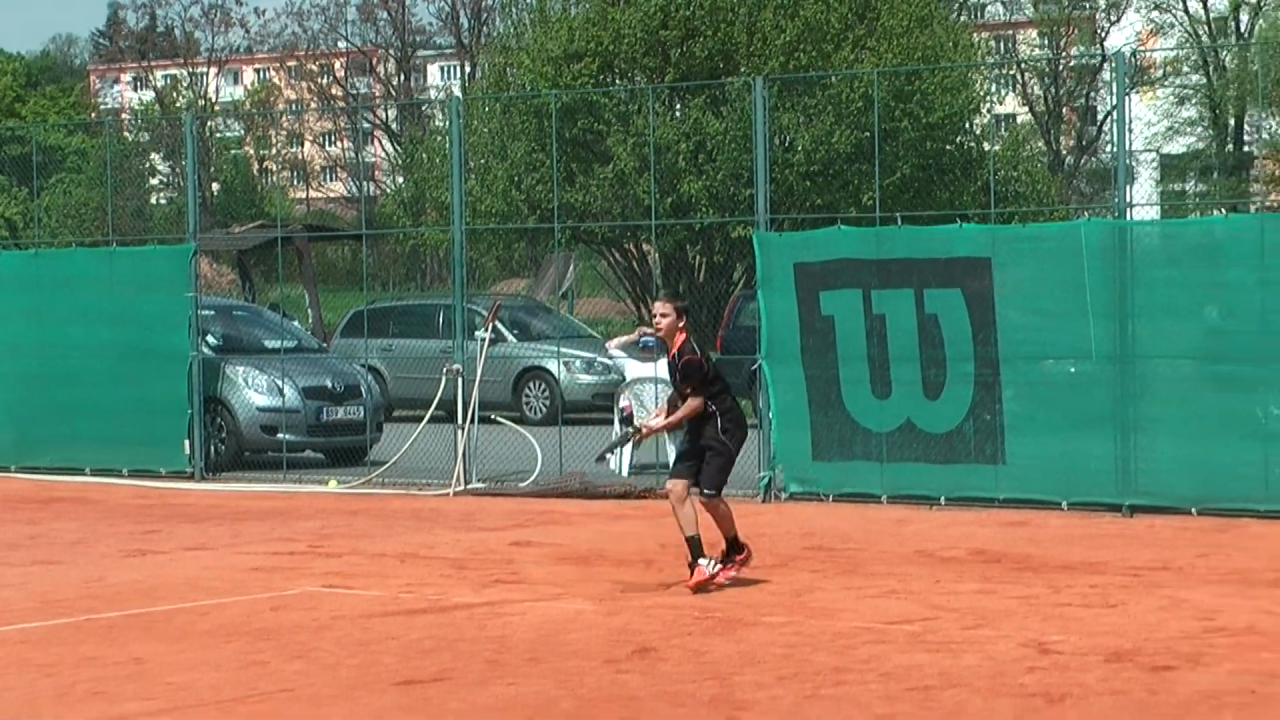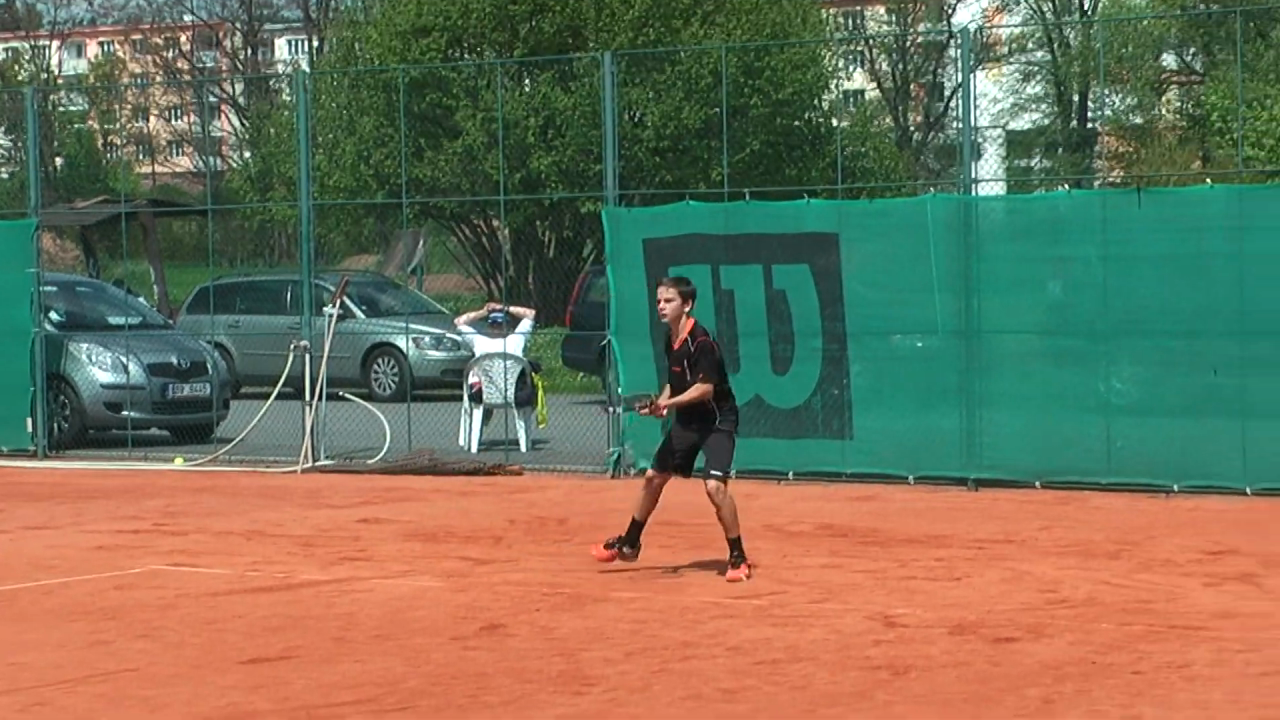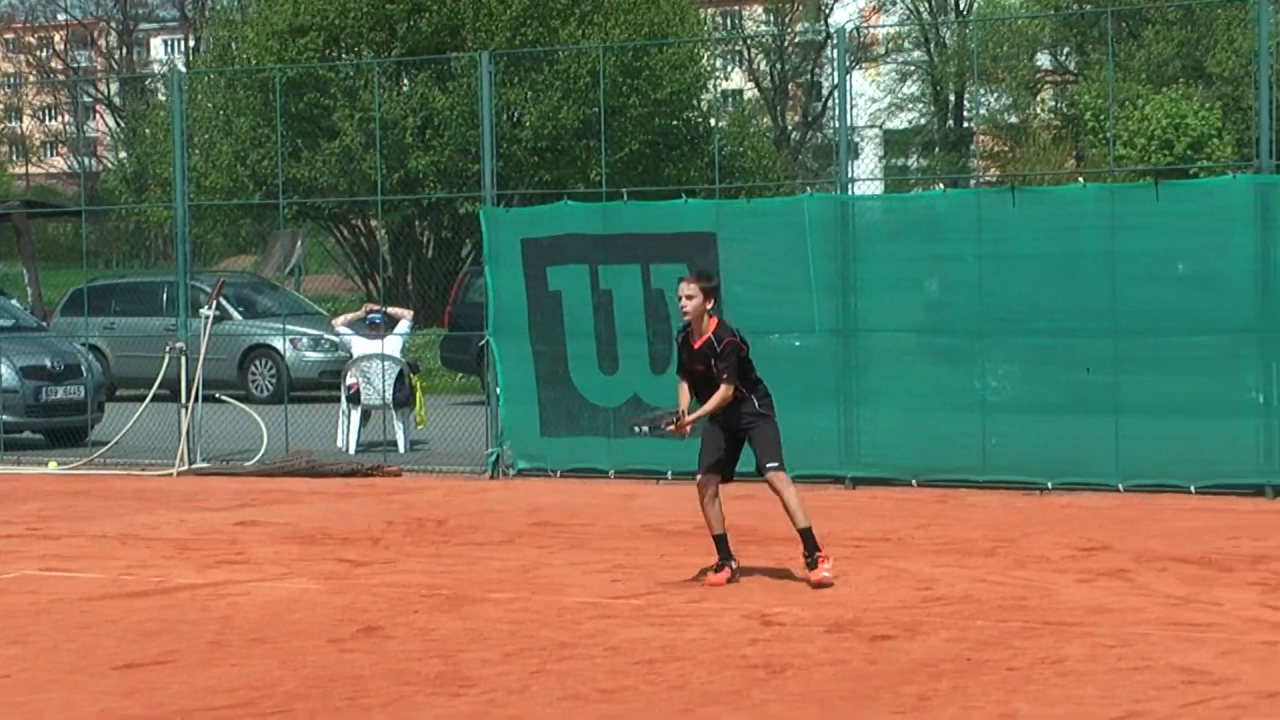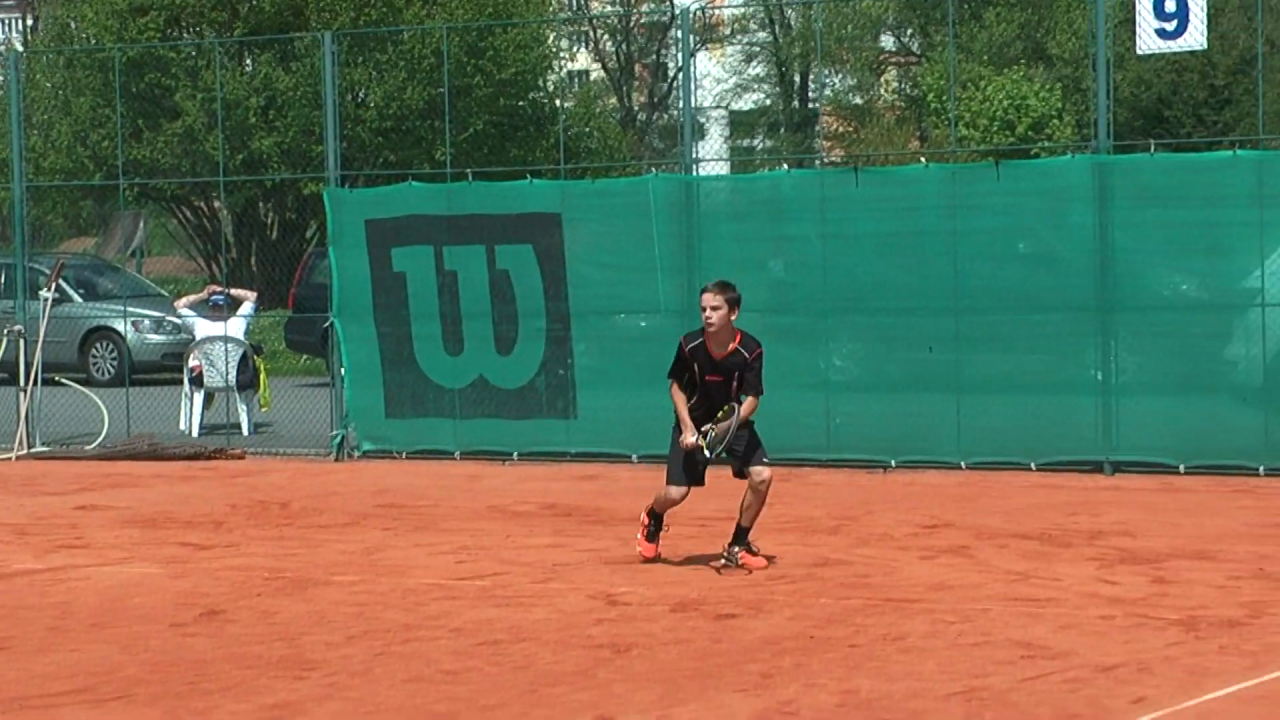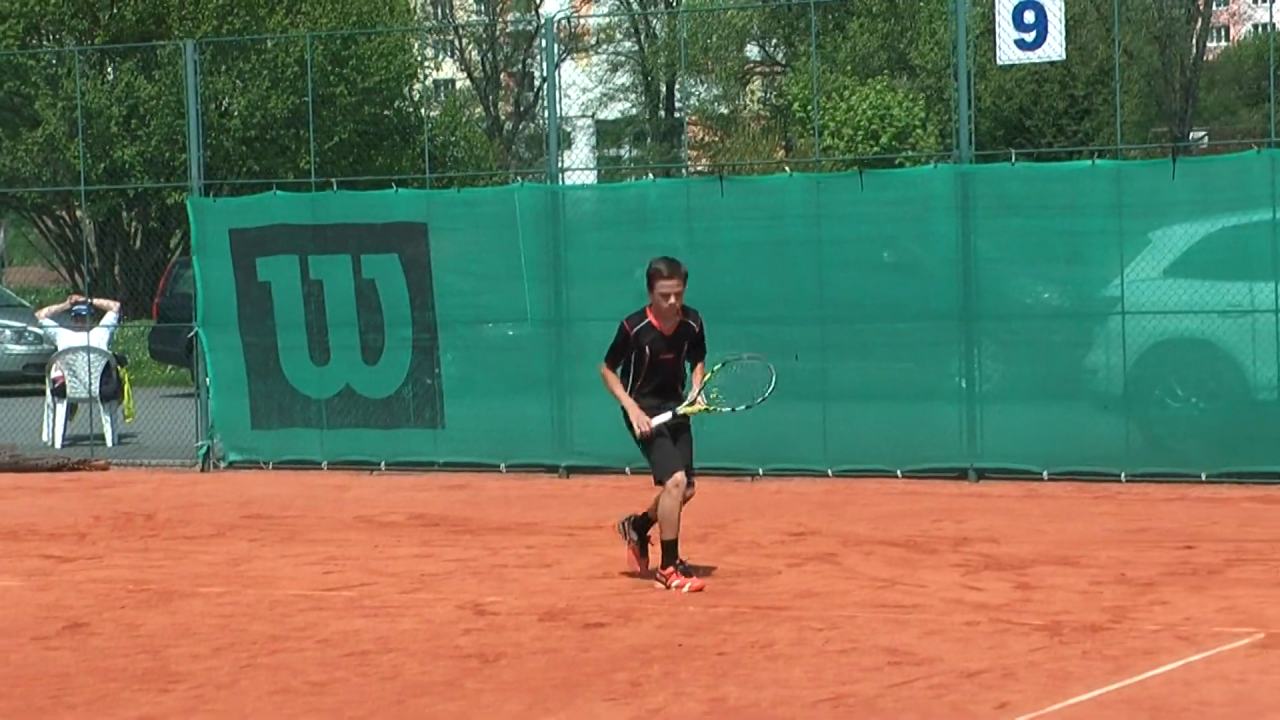
dt=0.4s
person 1, frame 1
left shoulder: (690, 355)
right shoulder: (674, 349)
left elbow: (697, 402)
left wrist: (663, 424)
right wrist: (664, 410)
left hip: (723, 427)
right hip: (699, 429)
left knee: (709, 498)
right knee: (676, 490)
left ankle: (736, 551)
right ankle: (702, 561)
person 1, frame 2
left shoulder: (701, 340)
right shoulder: (669, 339)
left elbow: (706, 387)
left wrist: (669, 402)
right wrist: (661, 400)
left hip: (717, 420)
right hip: (687, 420)
left knee: (715, 486)
right knee: (654, 478)
left ankle: (738, 557)
right ankle: (629, 542)
person 1, frame 3
left shoulder: (725, 340)
right shoulder: (683, 338)
left elbow: (726, 390)
right elbow: (684, 379)
left wrist: (693, 417)
right wrist: (683, 411)
left hip: (752, 411)
right hip: (720, 418)
left knee: (776, 477)
right knee: (705, 483)
left ankle: (814, 554)
right ankle: (726, 560)
person 1, frame 4
left shoulder: (750, 350)
right shoulder: (688, 345)
left elbow: (752, 399)
right elbow: (676, 386)
right wrist: (687, 427)
left hip: (735, 420)
right hip: (694, 420)
left knee: (761, 476)
right knee: (675, 493)
left ankle: (738, 545)
right ankle: (652, 520)
person 1, frame 5
left shoulder: (692, 322)
right shoulder: (633, 327)
right elbow: (607, 370)
left wrist: (696, 392)
right wrist: (631, 408)
left hip: (675, 410)
right hip: (645, 413)
left knee: (685, 490)
right knee: (675, 481)
left ankle: (636, 528)
right ankle: (670, 566)
